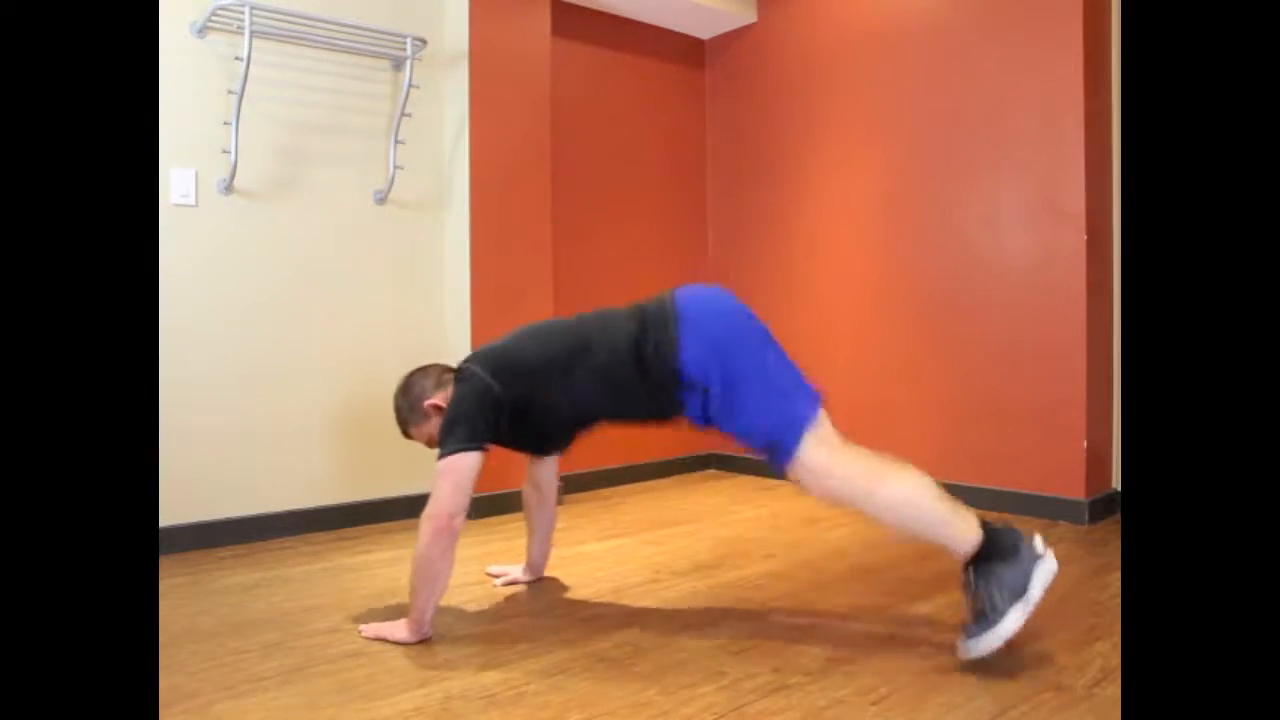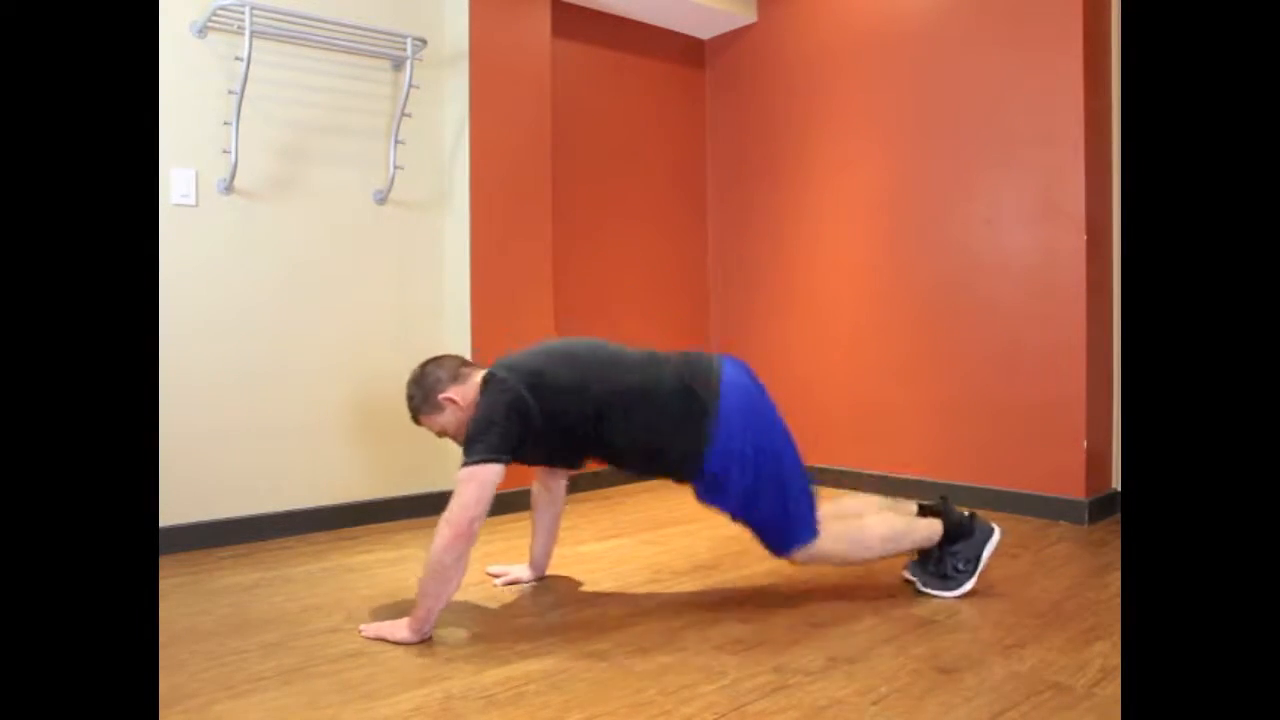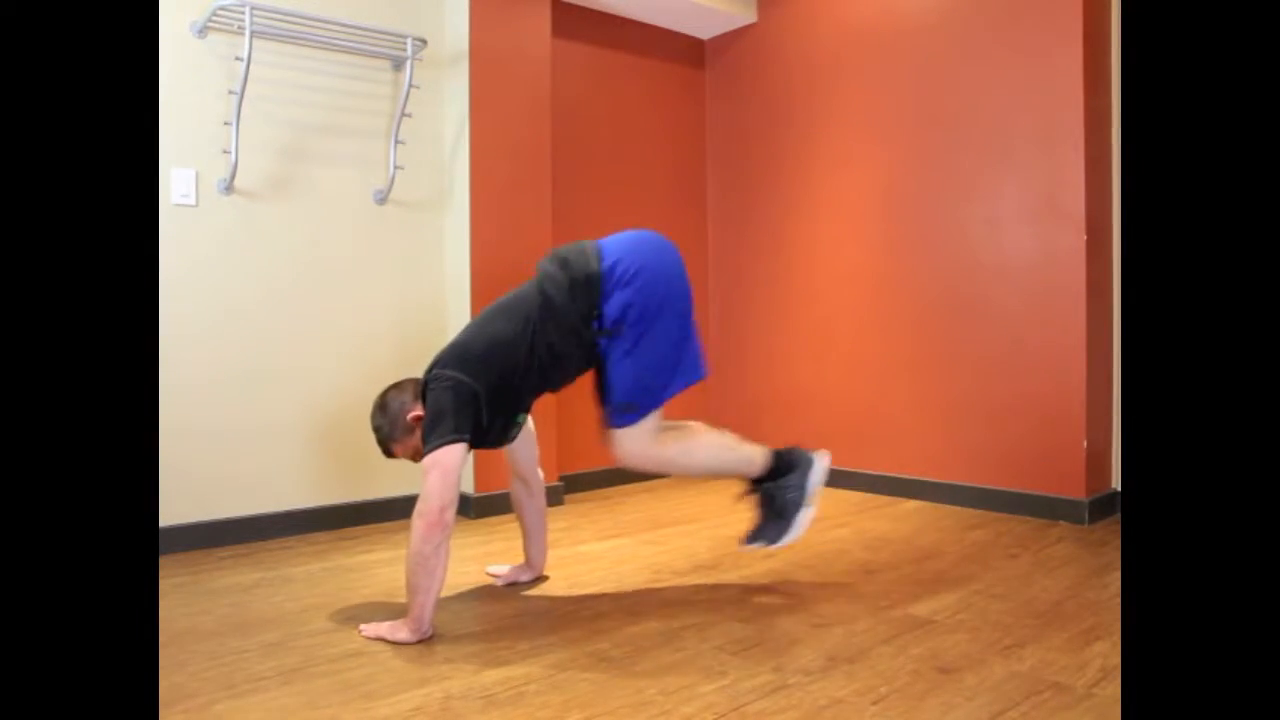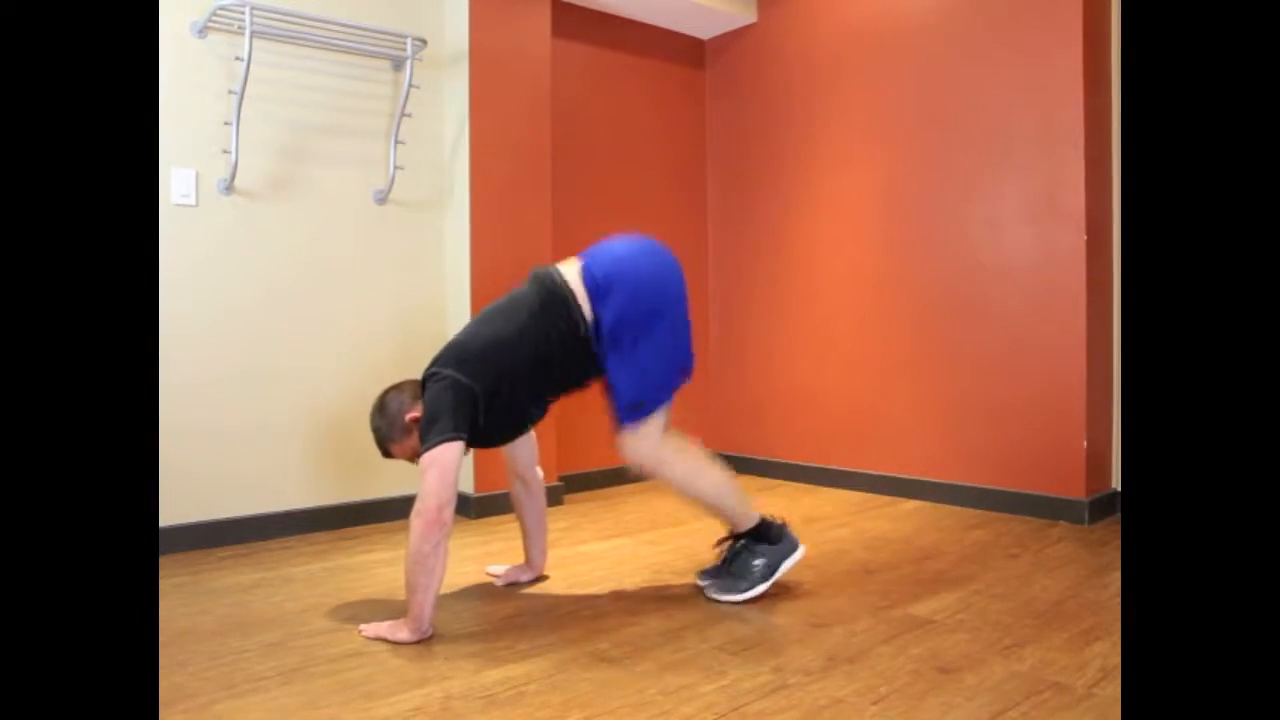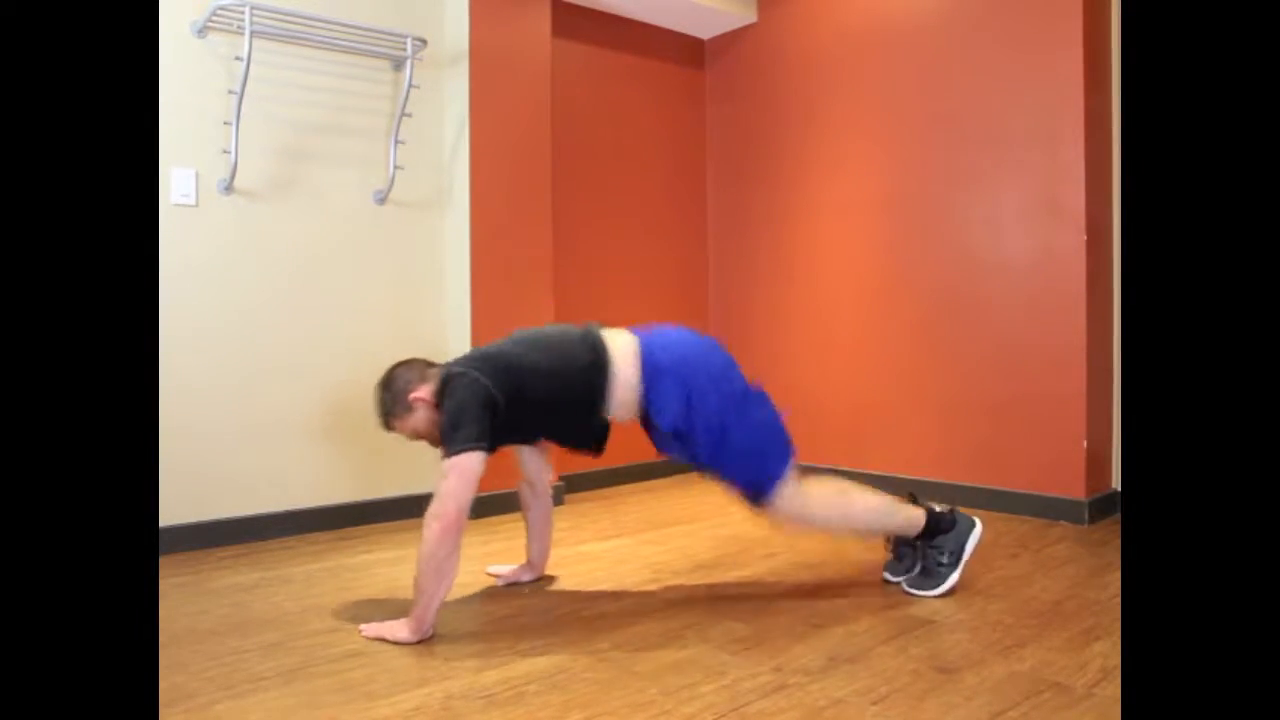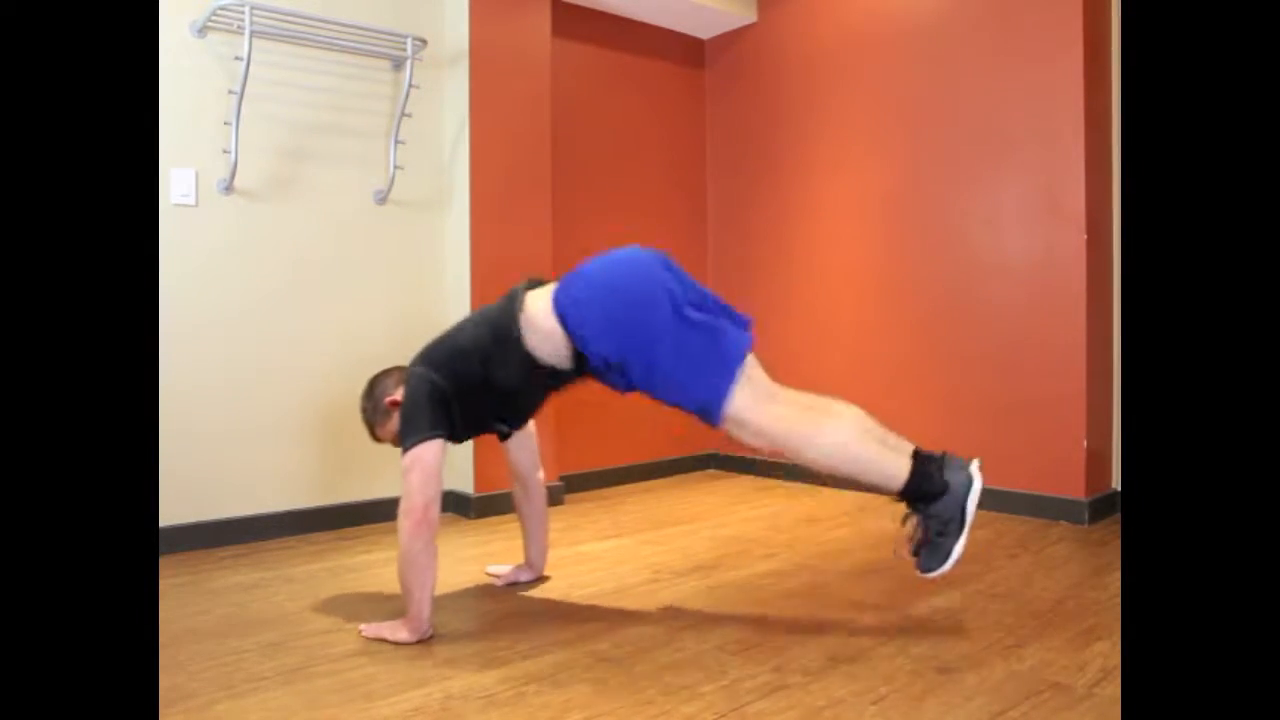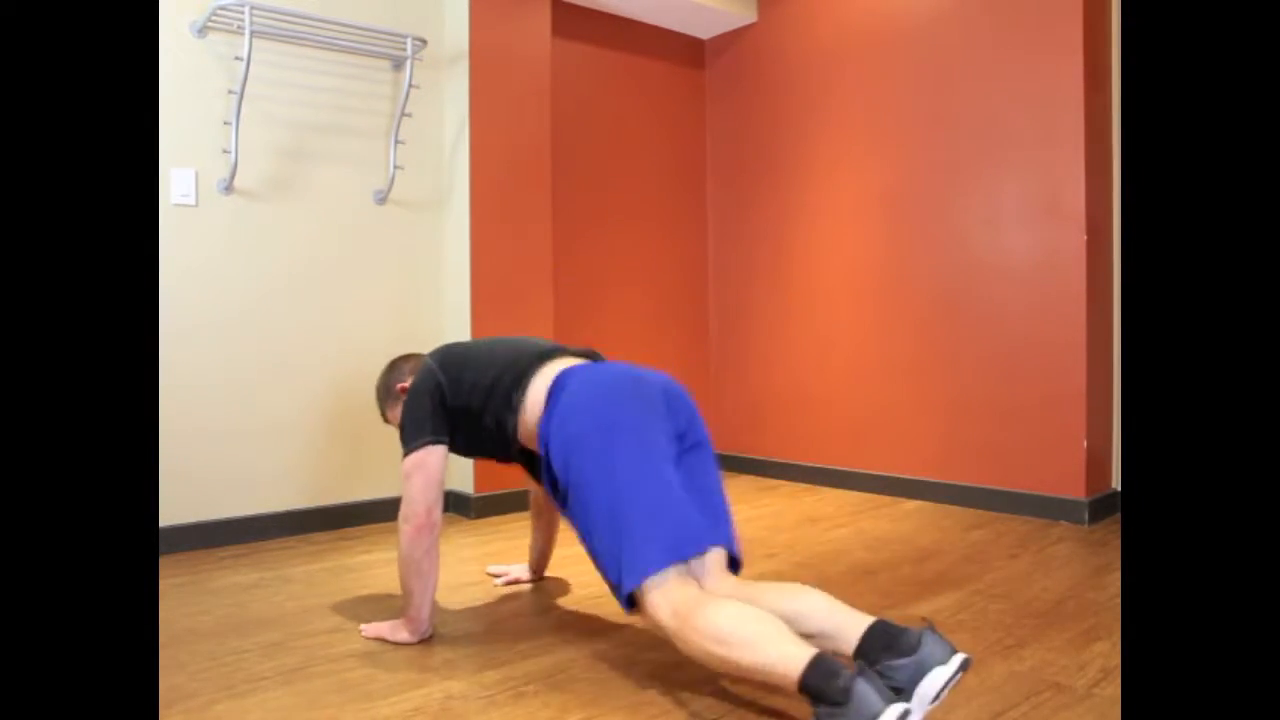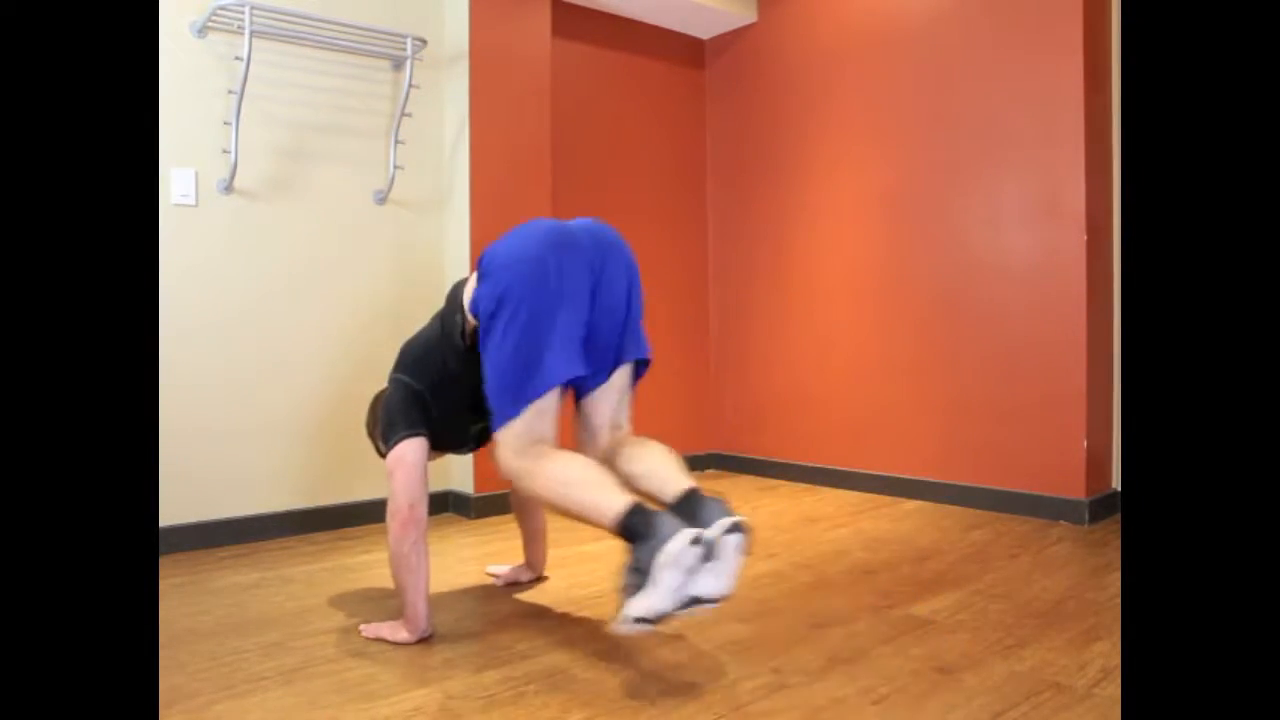
dt=0.4s
person 1, frame 1
left shoulder: (474, 394)
right shoulder: (513, 389)
left elbow: (442, 516)
right elbow: (543, 475)
left wrist: (416, 622)
right wrist: (533, 568)
left hip: (696, 337)
right hip: (695, 330)
left knee: (822, 465)
right knee: (825, 466)
left ankle: (998, 552)
right ankle: (990, 542)
person 1, frame 2
left shoulder: (498, 406)
right shoulder: (522, 391)
left elbow: (460, 526)
right elbow: (553, 475)
left wrist: (417, 624)
right wrist: (536, 566)
left hip: (723, 424)
right hip: (714, 394)
left knee: (806, 542)
right knee: (803, 522)
left ankle: (956, 532)
right ankle: (932, 516)
person 1, frame 3
left shoulder: (449, 395)
right shoulder: (476, 386)
left elbow: (436, 512)
right elbow: (527, 471)
left wrist: (416, 623)
right wrist: (534, 564)
left hip: (634, 273)
right hip: (623, 275)
left knee: (631, 448)
right knee: (640, 438)
left ankle: (781, 469)
right ankle: (776, 479)
person 1, frame 4
left shoulder: (446, 394)
right shoulder: (480, 386)
left elbow: (432, 512)
right elbow: (526, 472)
left wrist: (415, 623)
right wrist: (533, 563)
left hip: (630, 282)
right hip: (625, 277)
left knee: (642, 447)
right knee: (645, 442)
left ankle: (763, 537)
right ankle: (751, 533)
person 1, frame 5
left shoulder: (466, 396)
right shoulder: (491, 392)
left elbow: (446, 520)
right elbow: (536, 470)
left wrist: (416, 622)
right wrist: (534, 563)
left hip: (678, 381)
right hip: (666, 370)
left knee: (788, 499)
right knee: (785, 491)
left ankle: (938, 527)
right ankle: (914, 526)
person 1, frame 6
left shoulder: (425, 391)
right shoulder: (477, 380)
left elbow: (419, 508)
right elbow: (526, 468)
left wrist: (414, 622)
right wrist: (531, 563)
left hip: (608, 301)
right hip: (627, 282)
left knee: (759, 418)
right knee: (767, 406)
left ankle: (933, 482)
right ankle: (931, 475)
person 1, frame 7
left shoulder: (429, 389)
right shoulder: (479, 379)
left elbow: (420, 517)
right elbow: (548, 476)
left wrist: (414, 622)
right wrist: (536, 568)
left hip: (595, 412)
right hip: (656, 400)
left knee: (680, 609)
right knee: (715, 593)
right ankle: (895, 649)
person 1, frame 8
left shoulder: (405, 399)
left elbow: (406, 510)
left wrist: (414, 623)
right wrist: (534, 564)
left hip: (527, 266)
left knee: (524, 457)
right knee: (610, 444)
left ankle: (653, 536)
right ankle: (702, 518)
